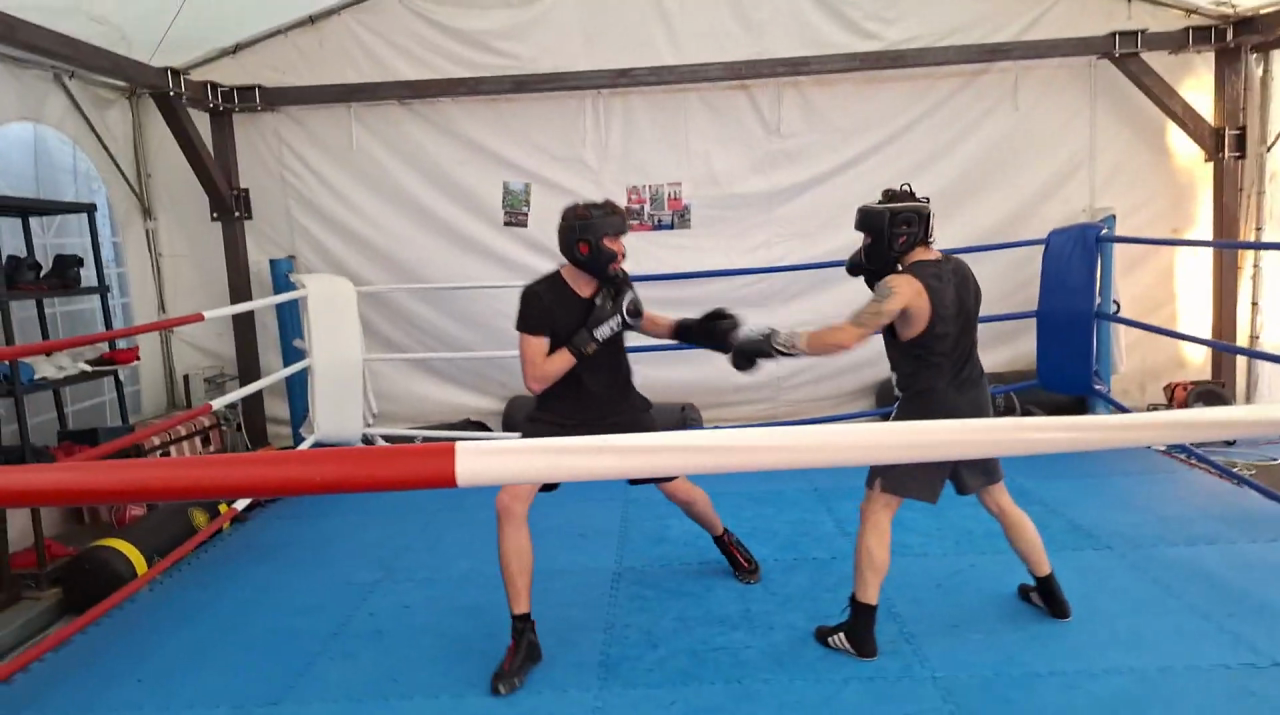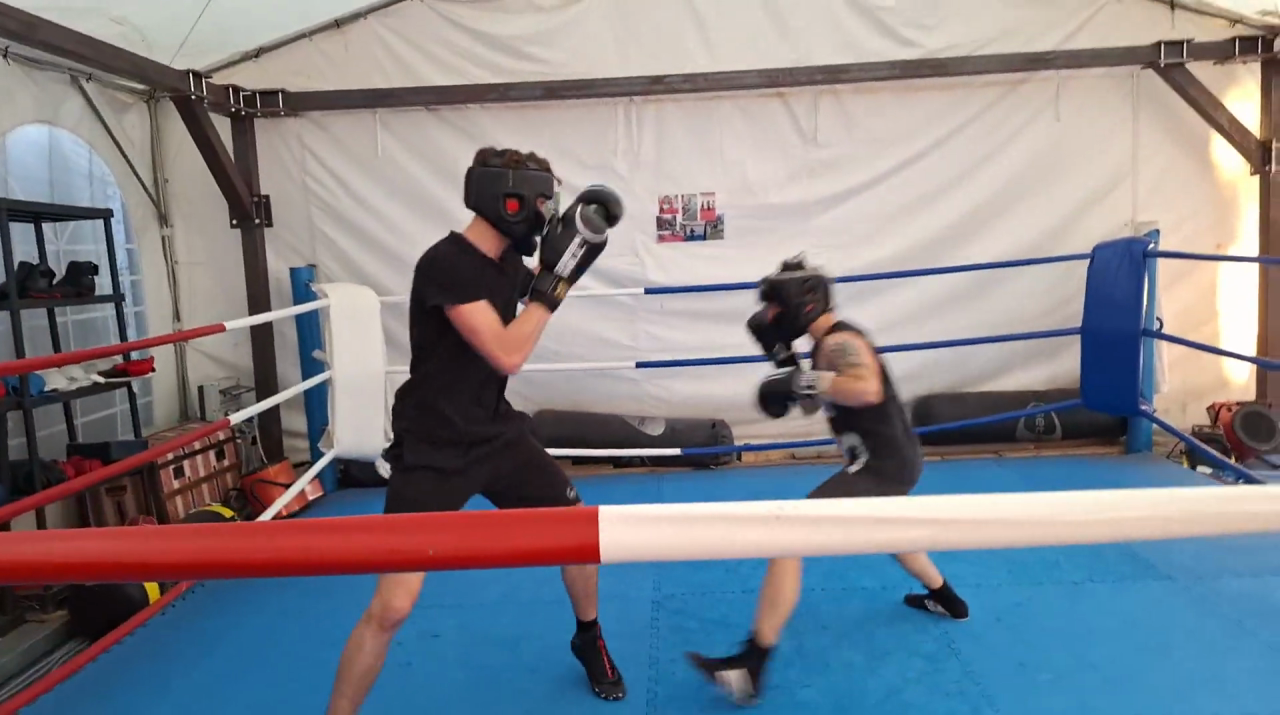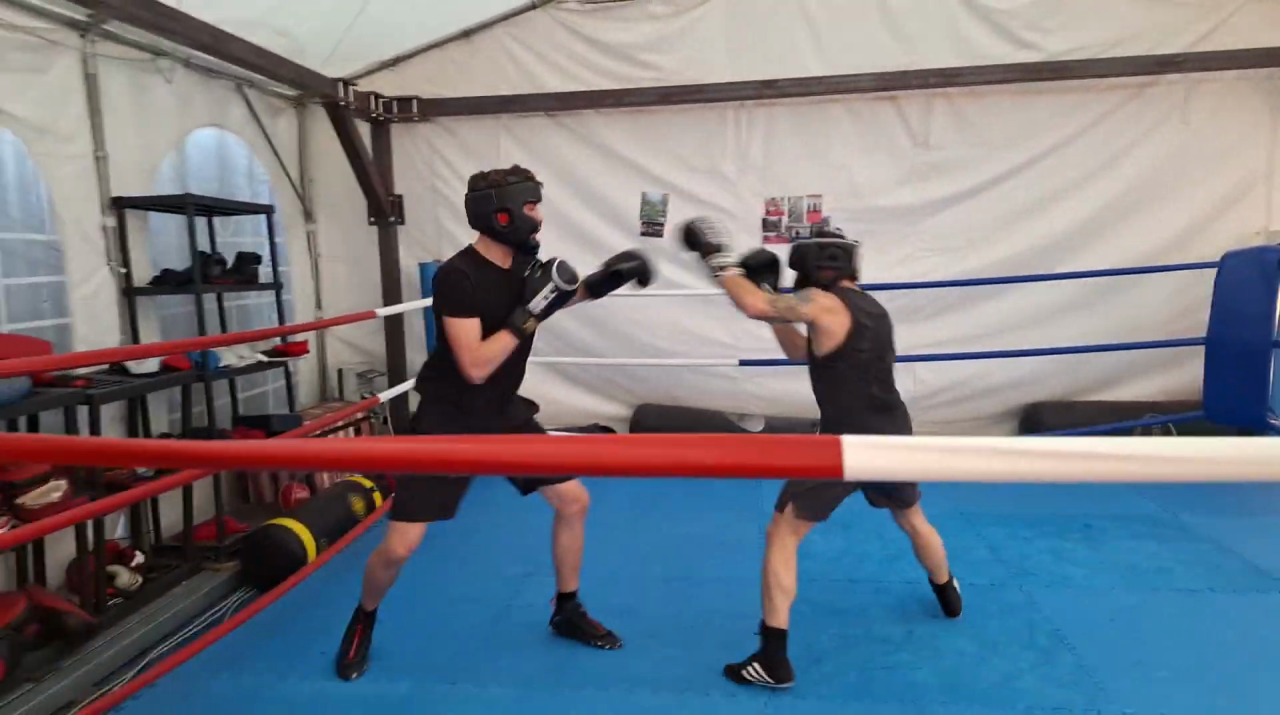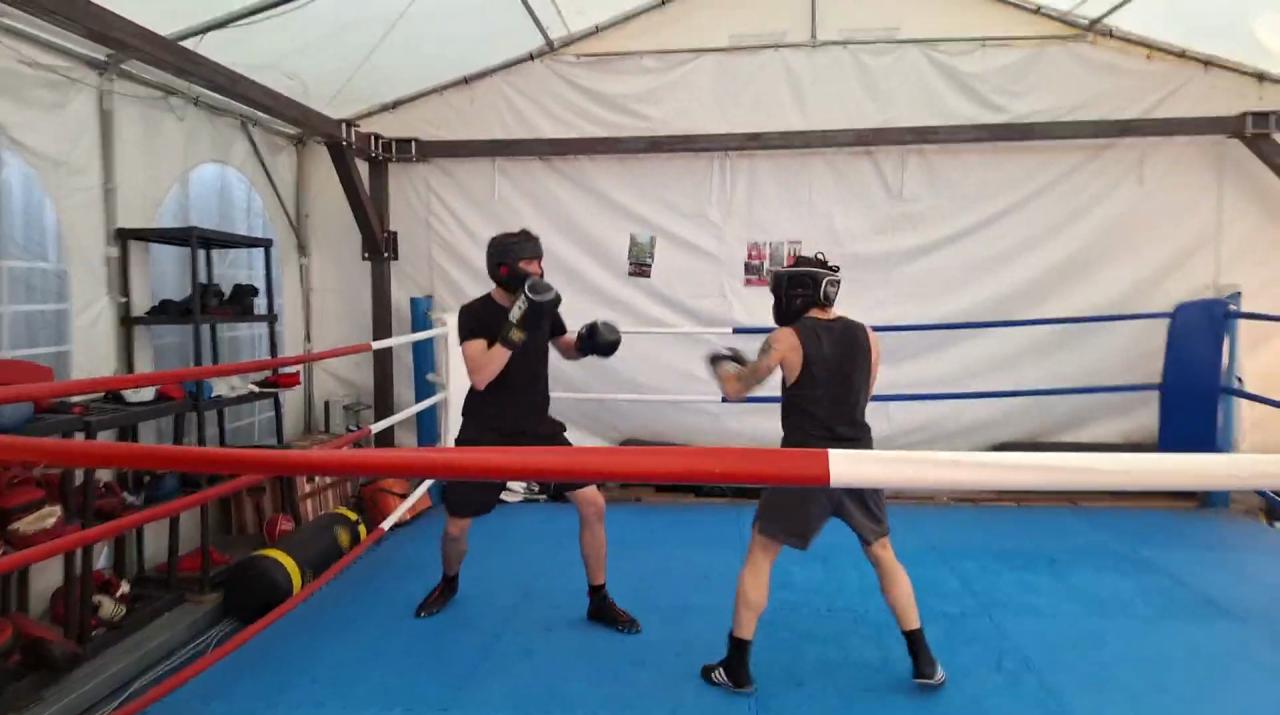
dt=0.7s
person 1, frame 1
left shoulder: (614, 283)
right shoulder: (541, 298)
left elbow: (647, 323)
right elbow: (536, 380)
left wrist: (696, 329)
right wrist: (591, 336)
left hip: (619, 411)
right hip: (559, 420)
left knee: (679, 490)
right knee: (511, 507)
left ankle: (726, 541)
right ankle: (523, 637)
person 1, frame 2
left shoulder: (506, 254)
right shoulder: (444, 263)
left elbow: (526, 301)
right elbow: (508, 354)
left wrist: (567, 249)
right wrist: (559, 274)
left hip: (494, 430)
right hip: (431, 450)
right knee: (392, 607)
left ankle: (589, 638)
person 1, frame 3
left shoulder: (523, 261)
right shoulder: (457, 276)
left elbow: (577, 292)
right elbow: (474, 367)
left wrist: (610, 274)
right wrist: (534, 313)
left hip: (505, 417)
right hip: (448, 426)
left knee: (573, 501)
right knee: (401, 546)
left ankle: (567, 610)
right ankle: (364, 619)
person 1, frame 4
left shoulder: (544, 305)
right shoulder: (475, 314)
left elbow: (568, 350)
right elbow: (480, 377)
left wrist: (591, 338)
right wrist: (517, 325)
left hip: (537, 429)
right hip: (485, 434)
left knee: (593, 505)
right knee: (455, 529)
left ankle: (599, 600)
right ankle: (449, 583)
person 2, frame 1
left shoulder: (904, 284)
right shoulder: (961, 272)
left elbow: (848, 336)
left wrist: (773, 342)
left hip: (927, 414)
right hip: (975, 406)
left knee: (876, 510)
right knee: (997, 501)
left ankle: (860, 629)
right ankle: (1051, 594)
person 2, frame 2
left shoulder: (840, 344)
right shoulder: (834, 340)
left elbow: (866, 391)
right elbow: (812, 402)
left wrist: (804, 381)
right wrist: (780, 354)
left hip: (882, 467)
right hip: (896, 458)
left ankle: (749, 666)
right ankle: (946, 599)
person 2, frame 3
left shoulder: (824, 301)
right shoulder: (873, 309)
left elbow: (754, 305)
right elbow: (803, 351)
left wrist: (715, 255)
right wrist: (764, 278)
right hip: (894, 437)
left knee: (781, 536)
right knee: (911, 518)
left ankle: (773, 657)
right ankle: (948, 594)
person 2, frame 4
left shoulder: (786, 339)
right shoulder: (865, 336)
left elbow: (735, 390)
left wrist: (723, 362)
left knee: (760, 556)
right knee: (884, 556)
left ankle: (737, 666)
right ankle: (922, 659)
